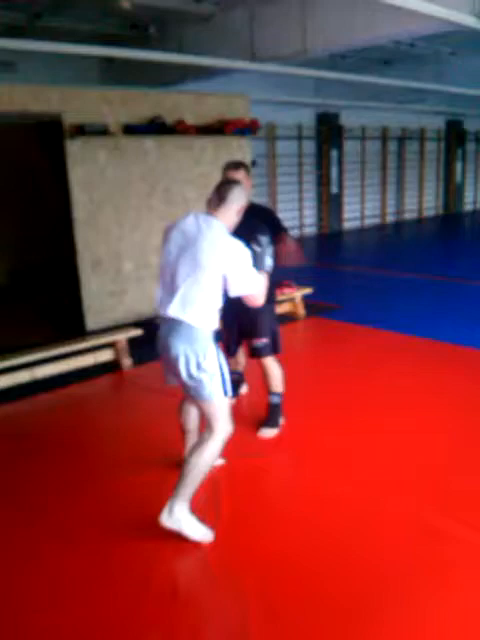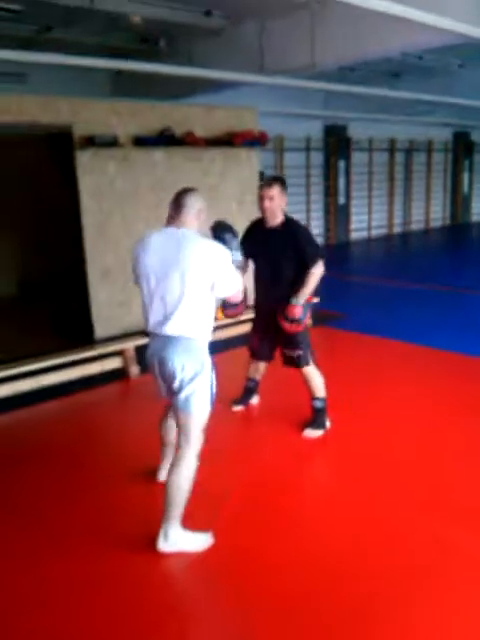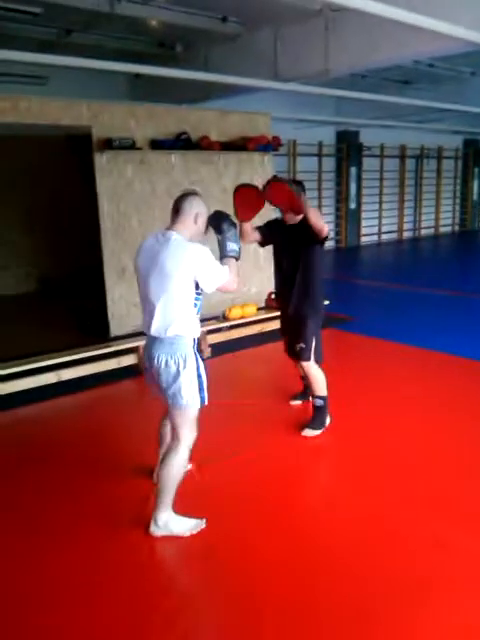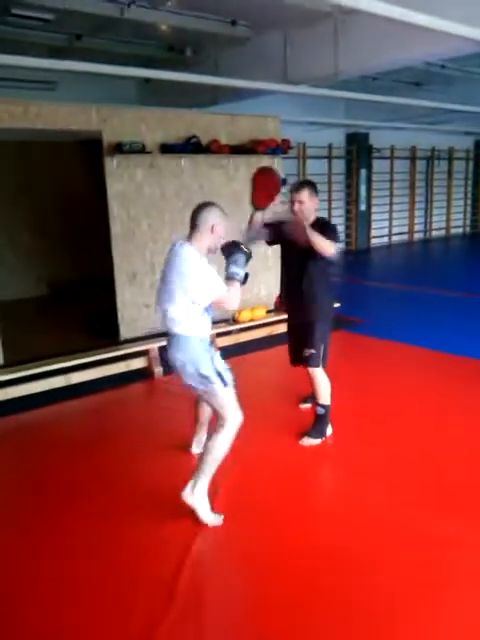
dt=0.4s
person 1, frame 1
left shoulder: (177, 228)
right shoulder: (232, 248)
right elbow: (255, 298)
right wrist: (265, 257)
left hip: (168, 330)
right hip: (195, 339)
left knee: (193, 396)
right knee: (220, 428)
left ankle: (192, 456)
right ankle: (177, 509)
person 1, frame 2
left shoulder: (144, 246)
right shoulder: (210, 250)
right elbow: (236, 294)
right wrist: (232, 254)
left hip: (157, 346)
right hip: (189, 350)
left knee: (176, 406)
right knee: (191, 443)
left ankle: (166, 466)
right ankle: (171, 534)
person 1, frame 3
left shoulder: (148, 245)
right shoulder: (193, 254)
right elbow: (230, 283)
right wrist: (230, 242)
left hip: (155, 345)
right hip: (177, 350)
left knee: (174, 412)
right knee: (185, 437)
left ankle: (164, 464)
right ankle: (163, 517)
person 1, frame 4
left shoulder: (180, 252)
right shoulder: (192, 263)
right elbow: (229, 302)
left wrist: (228, 257)
right wrist: (237, 266)
left hip: (182, 343)
right hip: (193, 347)
left knee: (208, 394)
right knee: (232, 419)
left ankle: (200, 441)
right ankle: (197, 489)
person 2, frame 1
left shoulder: (263, 215)
left elbow: (284, 240)
left wrist: (289, 250)
right hip: (231, 296)
left knee: (266, 355)
right knee: (232, 347)
left ankle: (275, 412)
right ankle: (237, 381)
person 2, frame 2
left shoulder: (297, 232)
right shoulder: (254, 230)
left elbow: (318, 267)
right elbow: (244, 260)
left wrist: (302, 297)
left hip: (291, 309)
right hip: (265, 307)
left knee: (304, 364)
right knee: (258, 353)
left ankle: (321, 415)
right ankle: (251, 390)
person 2, frame 3
left shoulder: (310, 228)
right shoulder: (276, 227)
left elbow: (324, 229)
right elbow: (248, 237)
left wrist: (302, 207)
right wrist: (244, 216)
left hip: (308, 304)
right hip: (287, 303)
left knee: (307, 359)
right knee: (296, 355)
left ankle: (322, 412)
right ankle: (308, 389)
person 2, frame 4
left shoulder: (325, 228)
right shoulder: (285, 227)
left elbow: (330, 250)
right elbow: (256, 230)
left wrist: (306, 232)
right wrist: (259, 209)
left hip: (317, 308)
right hip: (295, 306)
left knee: (314, 365)
right knee: (302, 359)
left ankle: (323, 423)
right ankle: (317, 392)
